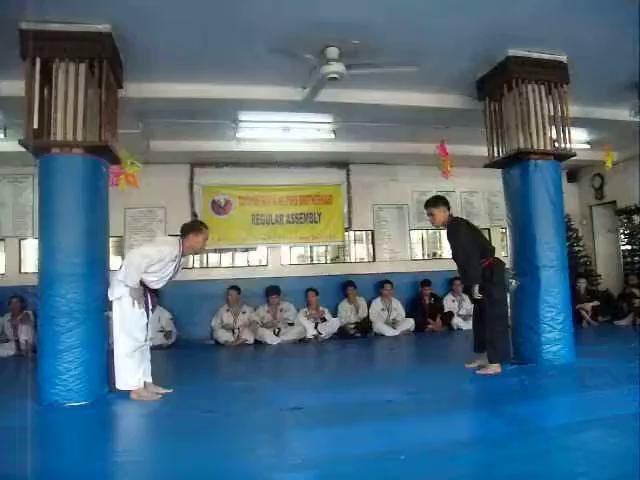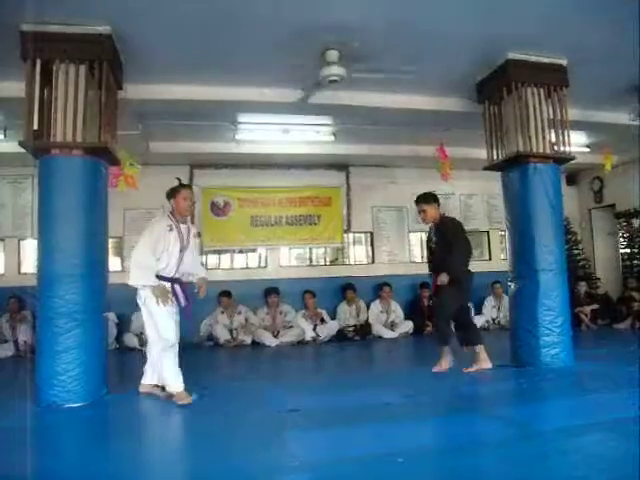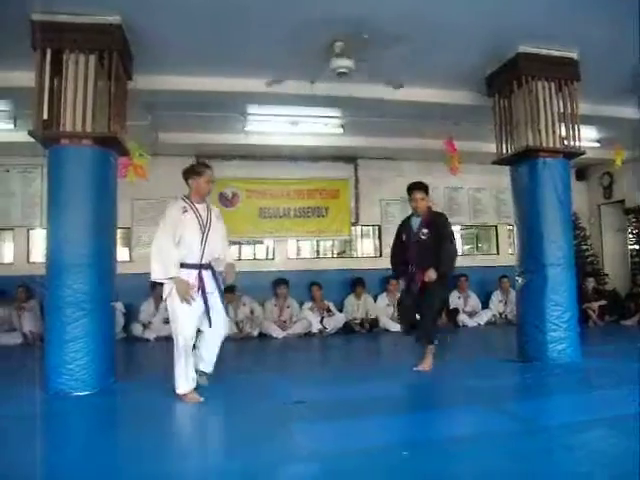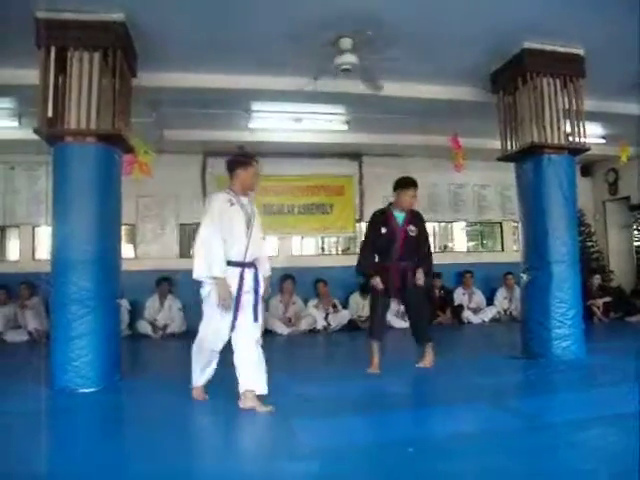
dt=0.4s
person 1, frame 1
left shoulder: (179, 253)
right shoulder: (168, 247)
right elbow: (135, 258)
left wrist: (144, 293)
right wrist: (135, 289)
left hip: (139, 290)
right hip: (128, 288)
left knee: (142, 337)
right knee: (132, 337)
left ankle: (145, 383)
right ankle: (135, 388)
person 1, frame 2
left shoulder: (191, 230)
right shoulder: (159, 225)
left elbow: (192, 259)
right elbow: (141, 255)
left wrist: (200, 277)
right wrist: (154, 285)
left hip: (173, 288)
right hip: (154, 288)
left knee: (161, 337)
right knee: (166, 337)
left ankle: (149, 383)
right ankle: (176, 388)
person 1, frame 3
left shoulder: (213, 211)
right shoulder: (176, 210)
left elbow: (221, 242)
right elbow: (163, 246)
left wrist: (228, 263)
right wrist: (176, 280)
left hip: (208, 276)
right hip: (184, 277)
left knee: (219, 325)
right knee: (185, 333)
left ankle: (198, 367)
right ankle: (185, 386)
person 1, frame 4
left shoulder: (249, 205)
right shoulder: (219, 202)
right elbow: (208, 243)
left wrist: (264, 275)
right wrist: (220, 281)
left hip: (248, 276)
right hip: (224, 276)
left knee: (249, 335)
right knee: (213, 334)
left ankle: (249, 394)
right ankle: (199, 381)
person 2, frame 1
left shoulder: (456, 228)
right shoulder: (456, 226)
left elbow: (469, 257)
left wrist: (473, 283)
right wrist: (472, 283)
left hip: (488, 274)
right hip: (486, 274)
left knee: (493, 317)
right knee: (481, 316)
left ankle: (495, 364)
right ankle: (485, 357)
person 2, frame 2
left shoulder: (450, 225)
right shoulder: (433, 231)
left elbow: (461, 252)
left wrist: (448, 273)
right wrist: (438, 277)
left hip: (455, 280)
right hip: (445, 281)
left knee: (441, 315)
right knee: (462, 318)
left ankle: (446, 356)
right ankle: (482, 359)
person 2, frame 3
left shoulder: (439, 220)
right shoulder: (406, 225)
left elbow: (448, 248)
right elbow: (398, 252)
left wrist: (436, 270)
right wrist: (402, 274)
left hip: (434, 276)
right hip: (414, 276)
left knee: (428, 315)
right knee: (404, 311)
left ankle: (429, 357)
right ankle: (429, 340)
person 2, frame 4
left shoulder: (416, 218)
right shoulder: (380, 217)
left elbow: (424, 247)
right elbow: (368, 247)
left wrist: (423, 269)
right wrist: (372, 273)
left hip: (409, 274)
right hip: (384, 273)
left knee: (419, 312)
right knee: (378, 314)
left ankle: (428, 352)
right ankle: (375, 360)
